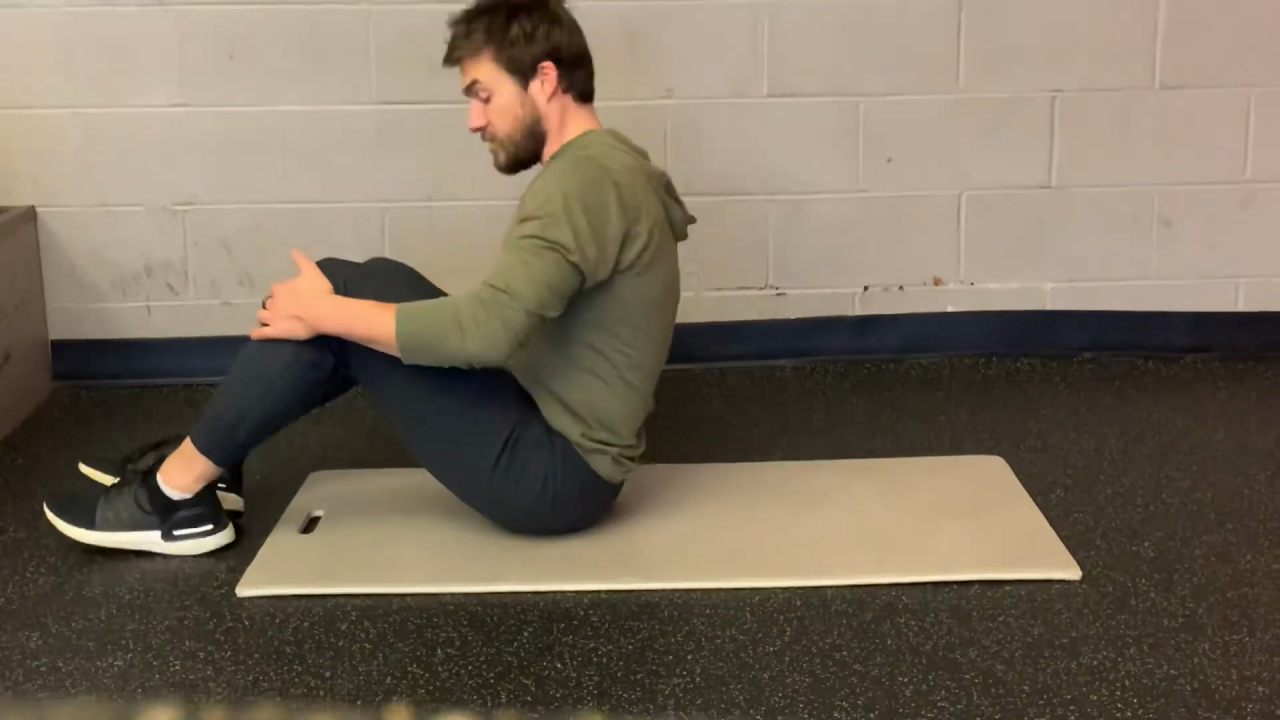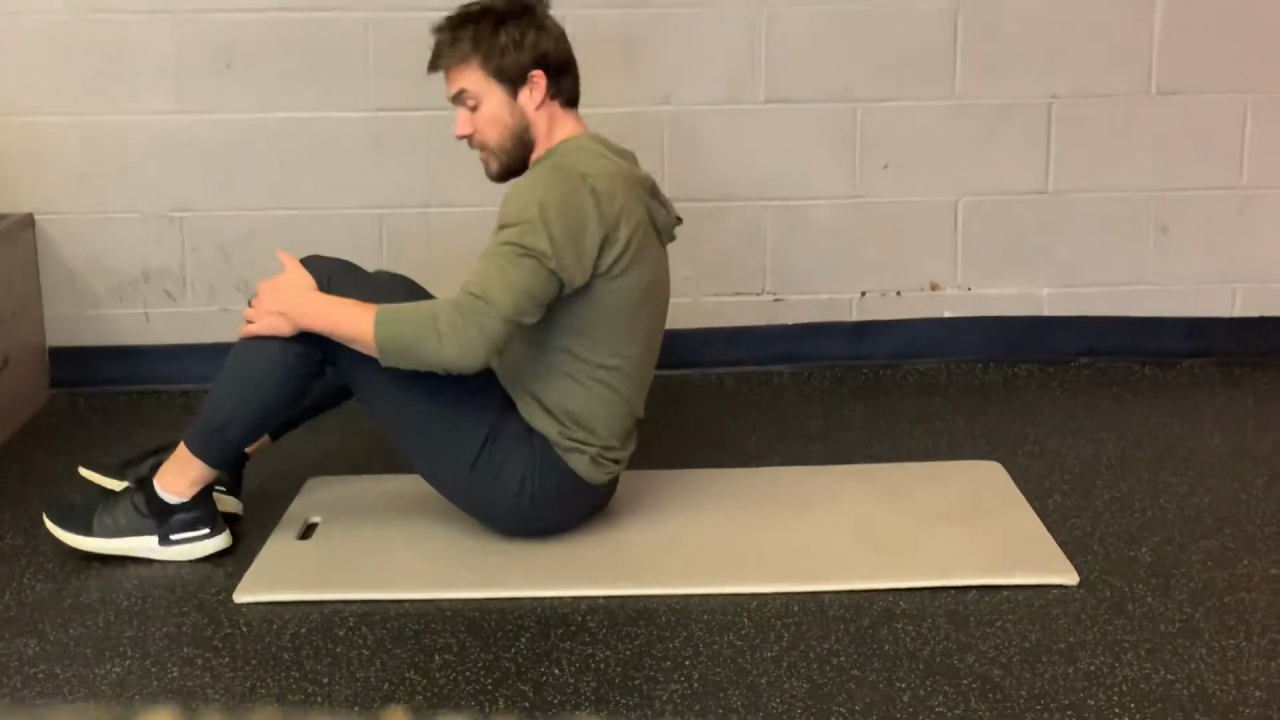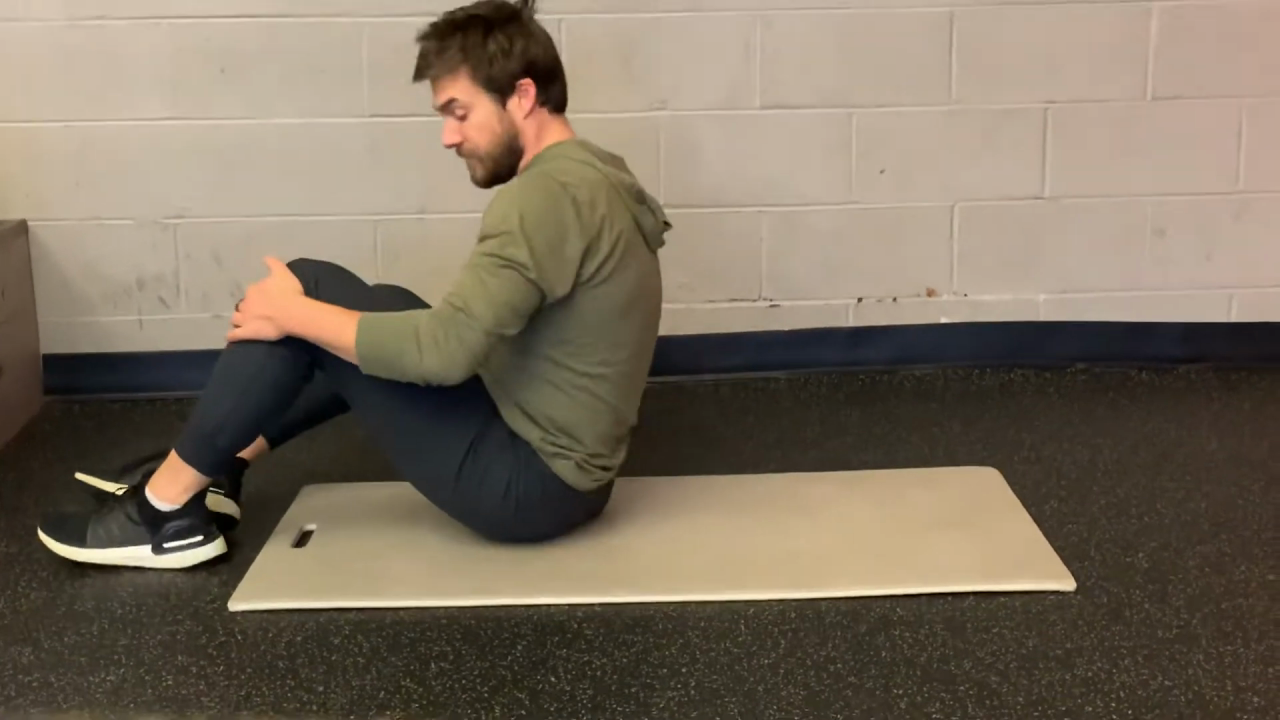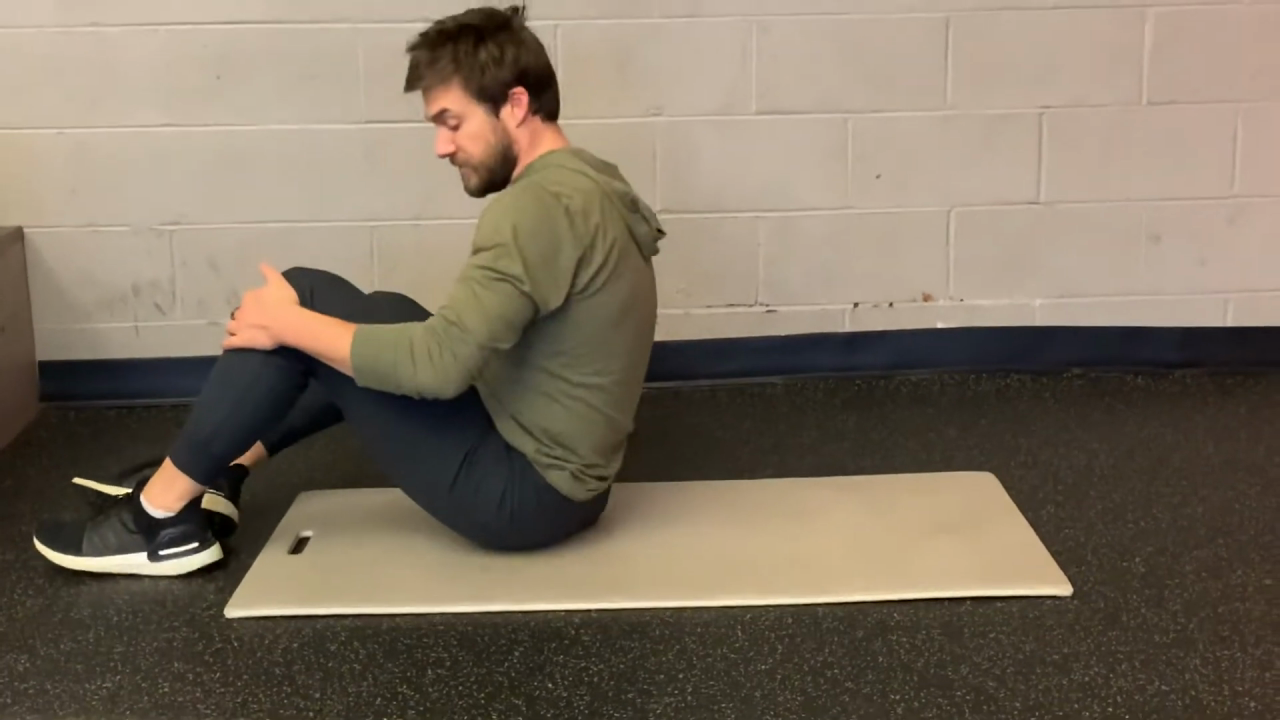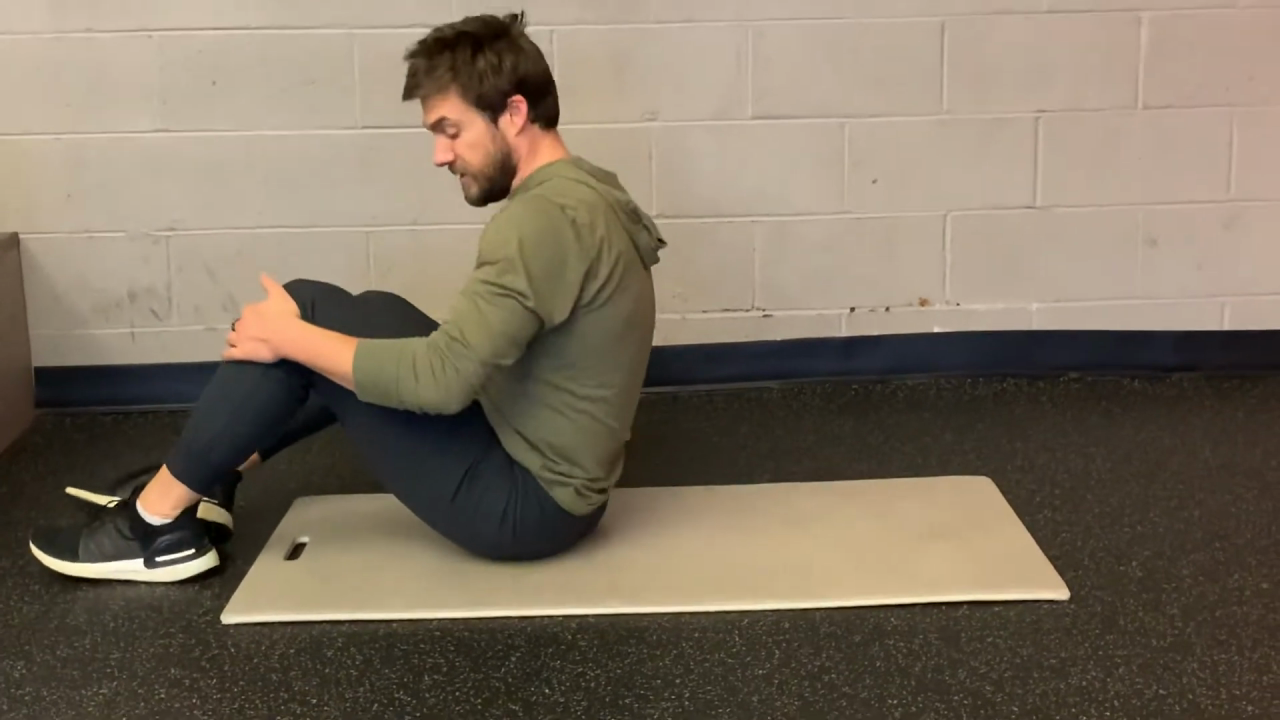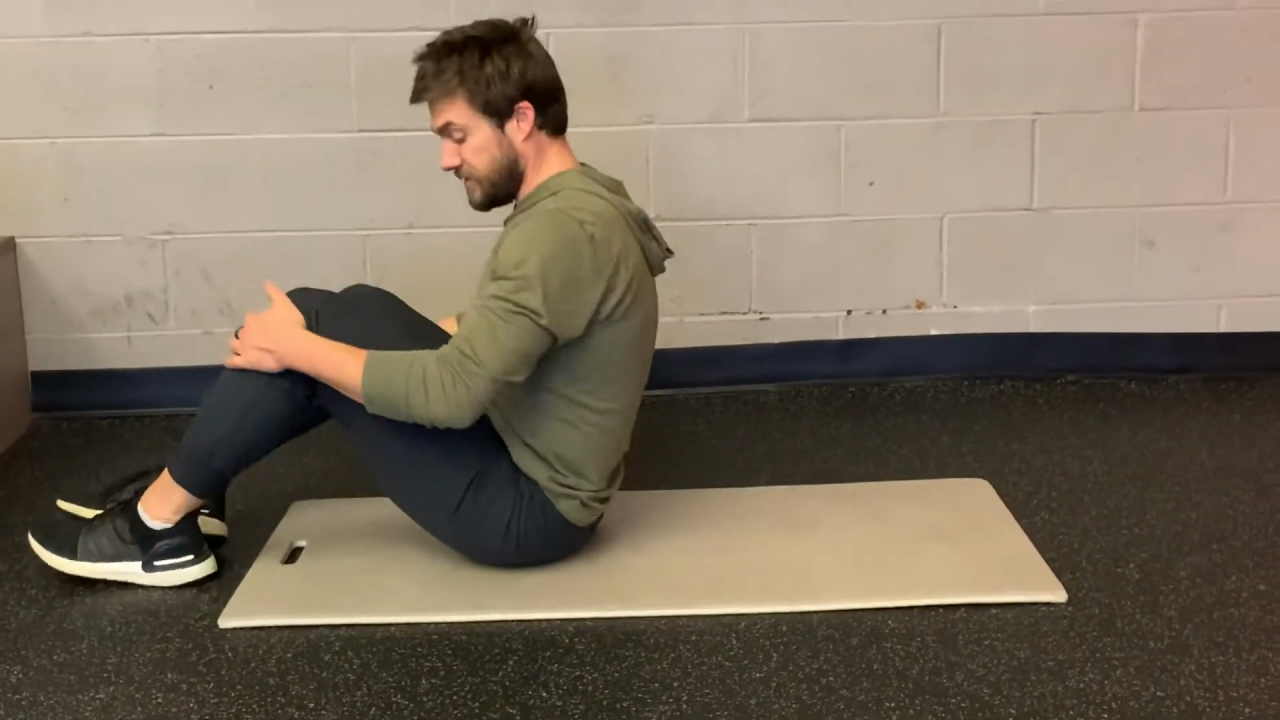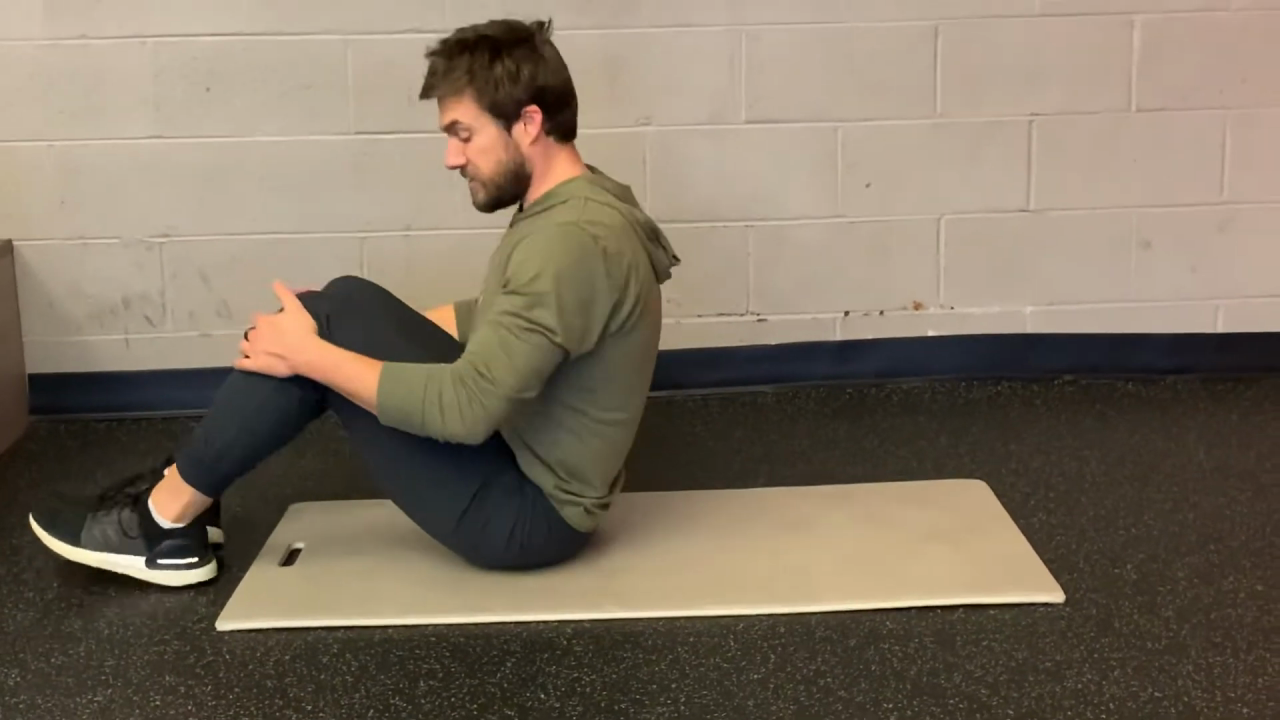
dt=0.1s
person 1, frame 1
left shoulder: (583, 179)
right shoulder: (593, 170)
left elbow: (487, 330)
right elbow: (506, 312)
left wrist: (328, 313)
right wrist: (350, 301)
left hip: (553, 474)
right hip: (557, 442)
left knee: (339, 294)
right knee: (380, 283)
left ankle: (176, 496)
right ankle: (212, 456)
person 1, frame 2
left shoulder: (563, 186)
right shoulder: (597, 172)
left elbow: (464, 339)
left wrist: (310, 309)
left hip: (538, 476)
right hip: (569, 458)
left knee: (323, 286)
right knee: (386, 298)
left ankle: (174, 502)
right ankle: (218, 458)
person 1, frame 3
left shoulder: (547, 195)
right shoulder: (587, 179)
left elbow: (446, 351)
left wrist: (296, 313)
left hip: (524, 482)
right hip: (562, 469)
left knee: (311, 287)
right knee: (375, 311)
left ankle: (167, 510)
right ankle: (218, 461)
person 1, frame 4
left shoulder: (542, 205)
right shoulder: (580, 188)
left elbow: (440, 363)
left wrist: (291, 325)
left hip: (523, 492)
right hip: (559, 472)
left knee: (306, 296)
right knee: (380, 315)
left ankle: (164, 516)
right ankle: (216, 466)
person 1, frame 5
left shoulder: (545, 217)
right shoulder: (579, 197)
left elbow: (443, 379)
left wrist: (292, 338)
left hip: (523, 505)
right hip: (556, 483)
left knee: (307, 308)
right knee: (376, 315)
left ankle: (160, 521)
right ankle: (212, 474)
person 1, frame 6
left shoulder: (561, 231)
right shoulder: (569, 203)
left elbow: (452, 392)
right elbow: (494, 331)
left wrist: (300, 348)
right wrist: (348, 331)
left hip: (525, 511)
right hip: (525, 458)
left knee: (312, 330)
right knee: (360, 307)
left ankle: (158, 525)
right ankle: (192, 485)
person 1, frame 7
left shoulder: (573, 240)
right shoulder: (573, 207)
left elbow: (465, 408)
right elbow: (495, 324)
left wrist: (311, 353)
right wrist: (344, 323)
left hip: (527, 514)
right hip: (527, 464)
left knee: (326, 326)
right knee: (352, 298)
left ankle: (167, 522)
right ankle: (188, 482)
